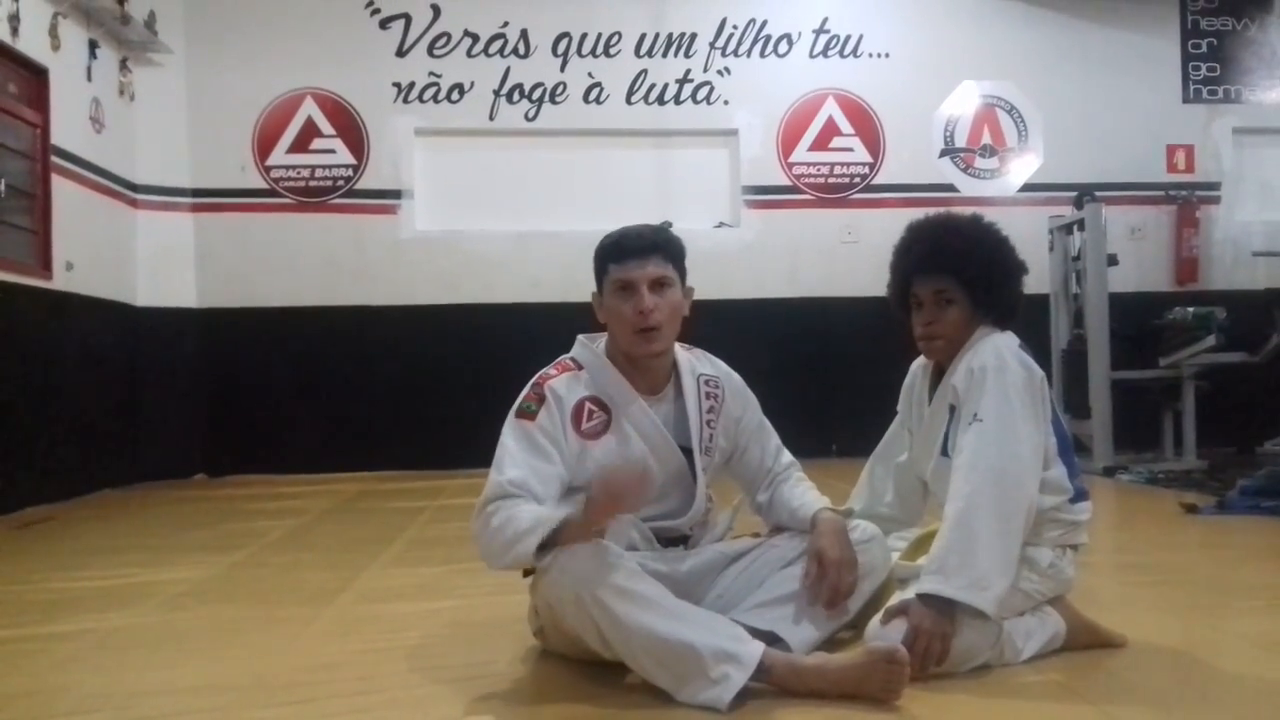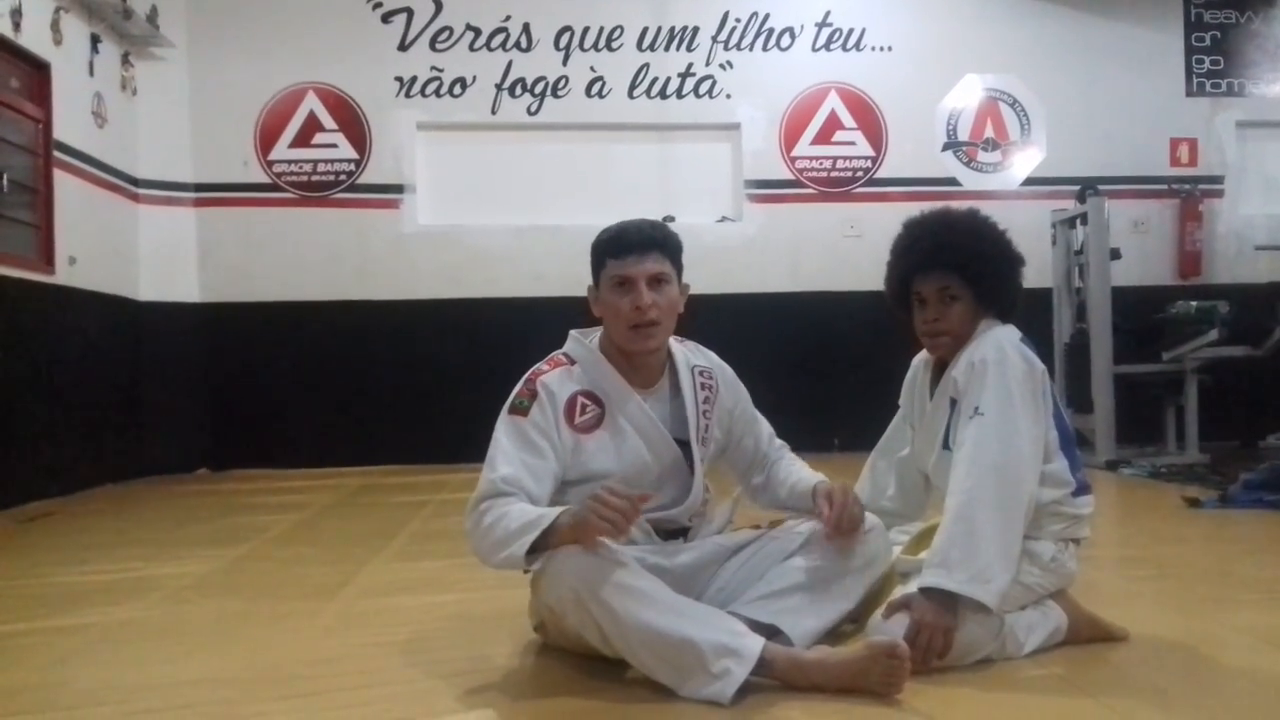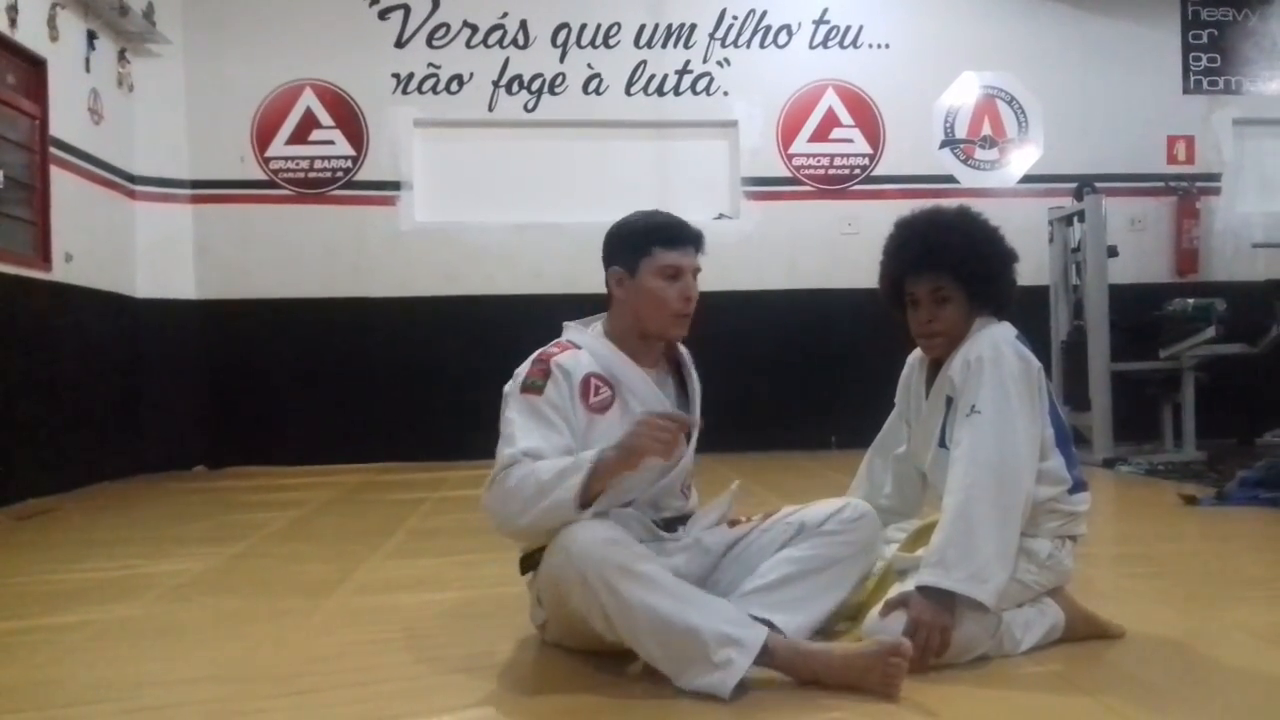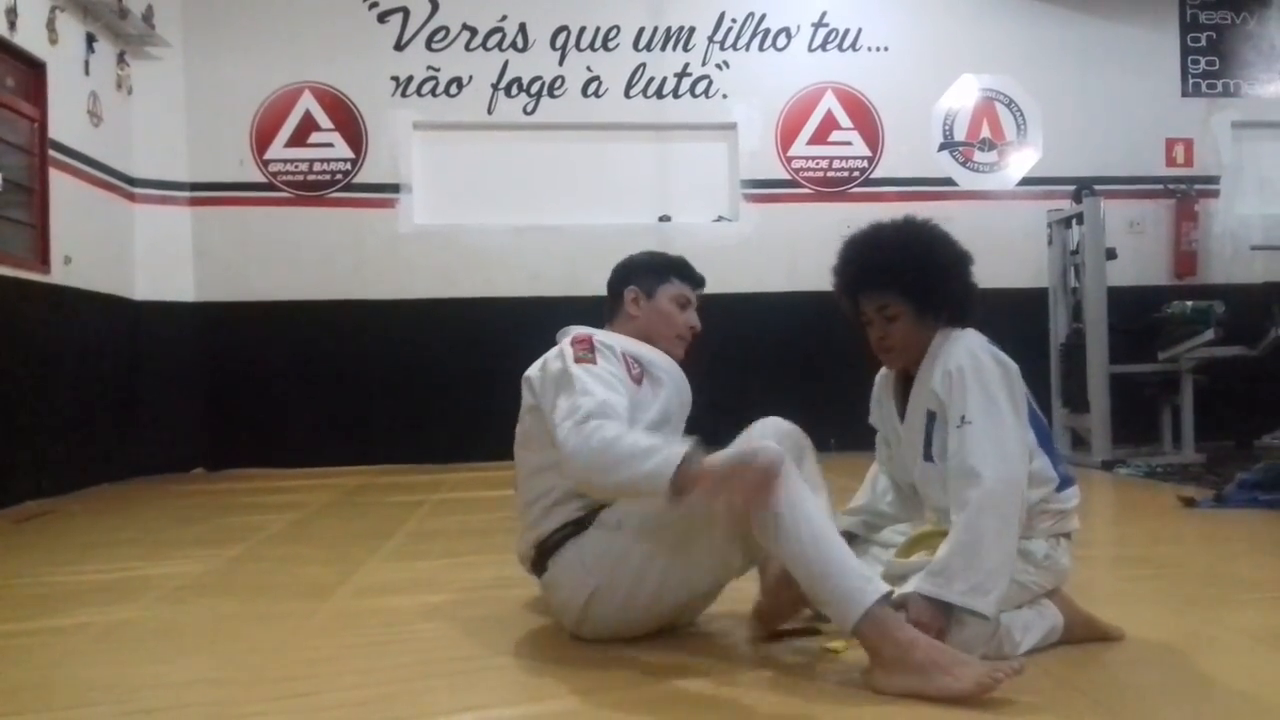
dt=0.5s
person 1, frame 1
left shoulder: (715, 382)
right shoulder: (556, 393)
left elbow: (775, 475)
right elbow: (496, 530)
left wrist: (826, 520)
right wrist: (581, 518)
left hip: (696, 573)
right hip: (600, 584)
left knee: (864, 544)
right knee: (572, 570)
left ankle: (719, 645)
right ankle: (790, 668)
person 1, frame 2
left shoulder: (706, 374)
right shoulder: (550, 389)
left elbow: (764, 459)
right elbow: (489, 523)
left wrist: (820, 492)
right wrist: (570, 523)
left hip: (696, 565)
right hip: (601, 579)
left knee: (862, 537)
right knee: (571, 572)
left ankle: (728, 639)
right ankle: (792, 662)
person 1, frame 3
left shoulder: (679, 362)
right shoulder: (557, 371)
right elbow: (510, 502)
right wrist: (613, 460)
left hip: (686, 558)
right hip: (585, 576)
left knee: (852, 521)
right knee: (582, 551)
left ankle: (692, 637)
right ankle: (799, 657)
person 1, frame 4
left shoulder: (636, 370)
right shoulder: (588, 350)
right elbow: (594, 443)
right wrist: (700, 469)
left hip: (656, 573)
right hip: (596, 572)
left knee: (775, 437)
right knee: (765, 461)
left ankle: (782, 584)
right ankle: (897, 646)
person 2, frame 1
left shoulder: (998, 367)
right shoulder: (924, 372)
left elbow: (989, 491)
right elbow: (895, 474)
left wrist: (943, 594)
left hip: (1031, 548)
right hip: (985, 540)
left knee: (896, 641)
left ankle: (1055, 624)
right ankle: (1033, 613)
person 2, frame 2
left shoulder: (999, 360)
right shoulder: (925, 368)
left elbow: (989, 484)
right elbow: (896, 468)
left wrist: (946, 589)
left hip: (1033, 541)
right hip: (981, 536)
left knee: (898, 635)
left ankle: (1057, 617)
right ankle: (1033, 607)
person 2, frame 3
left shoulder: (996, 358)
right shoulder: (920, 365)
left elbow: (987, 485)
right elbow: (892, 468)
left wrist: (944, 588)
left hip: (1029, 540)
right hip: (974, 534)
left knee: (894, 633)
left ankle: (1054, 615)
right ankle: (1028, 605)
person 2, frame 4
left shoulder: (967, 365)
right shoulder: (890, 380)
left elbow: (993, 493)
right elbow: (892, 480)
left wrist: (944, 591)
right wrist: (842, 539)
left hip: (1024, 540)
right hip: (958, 534)
left ankle: (1054, 615)
